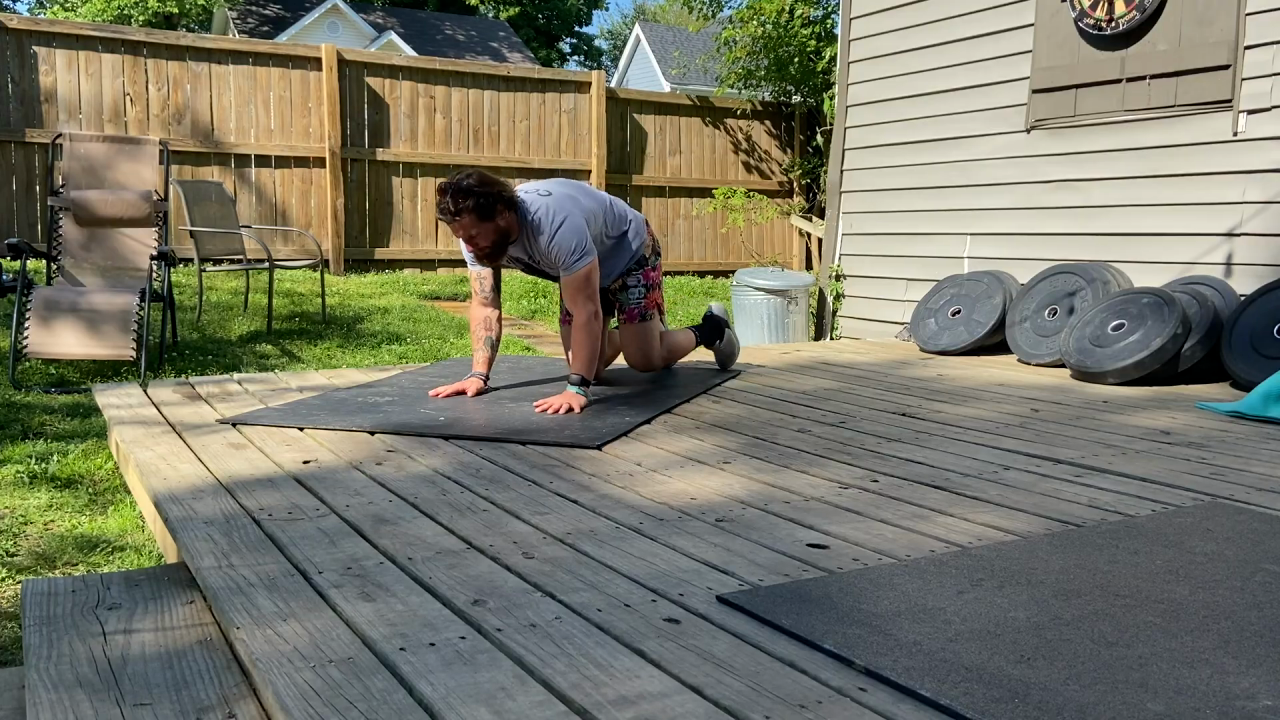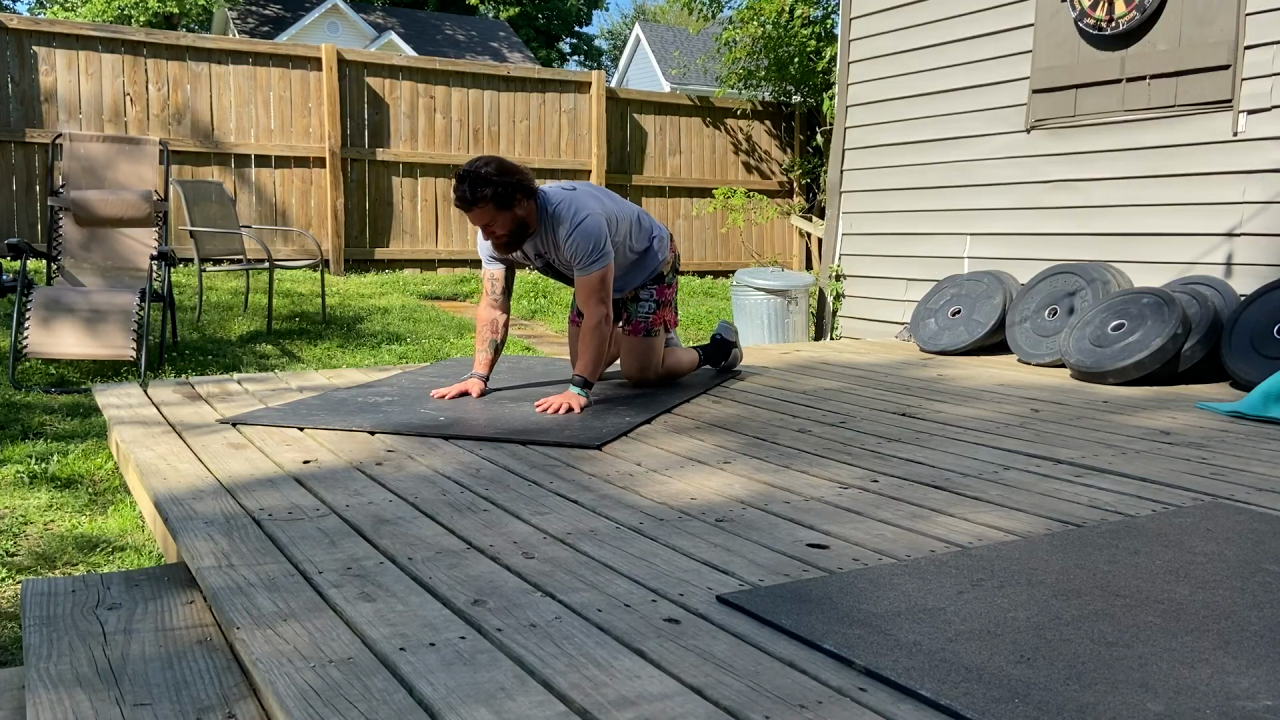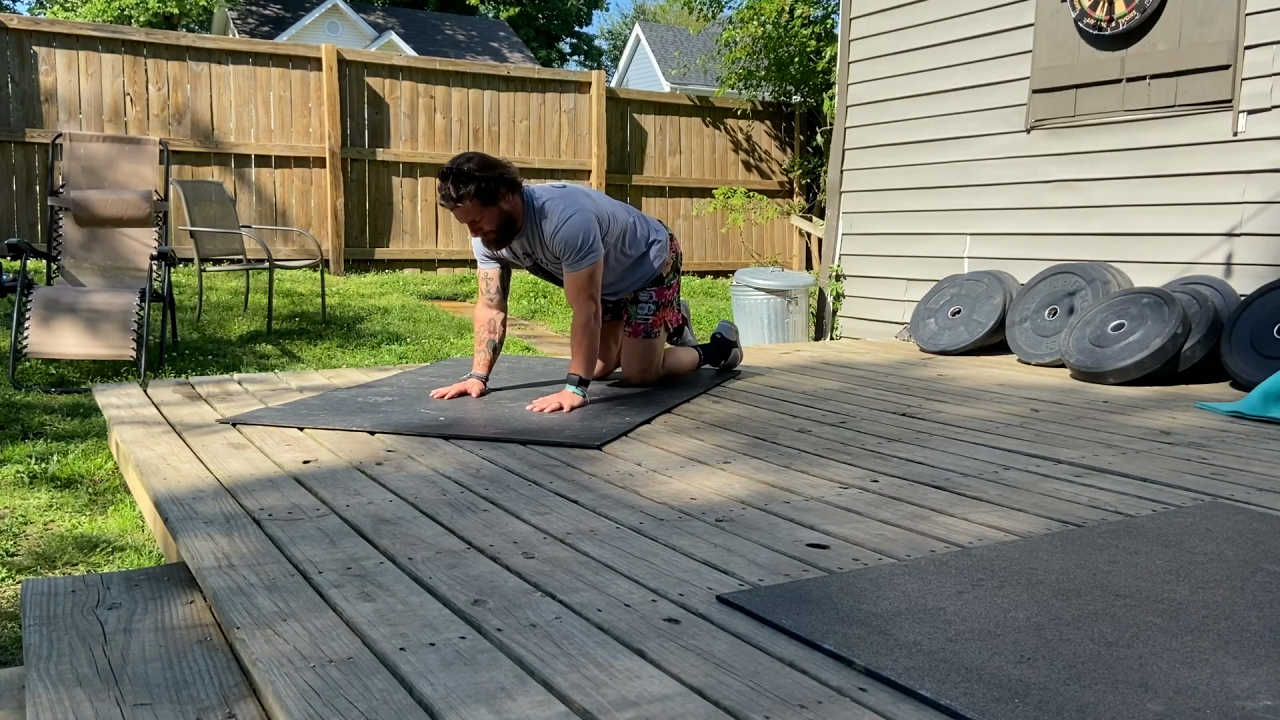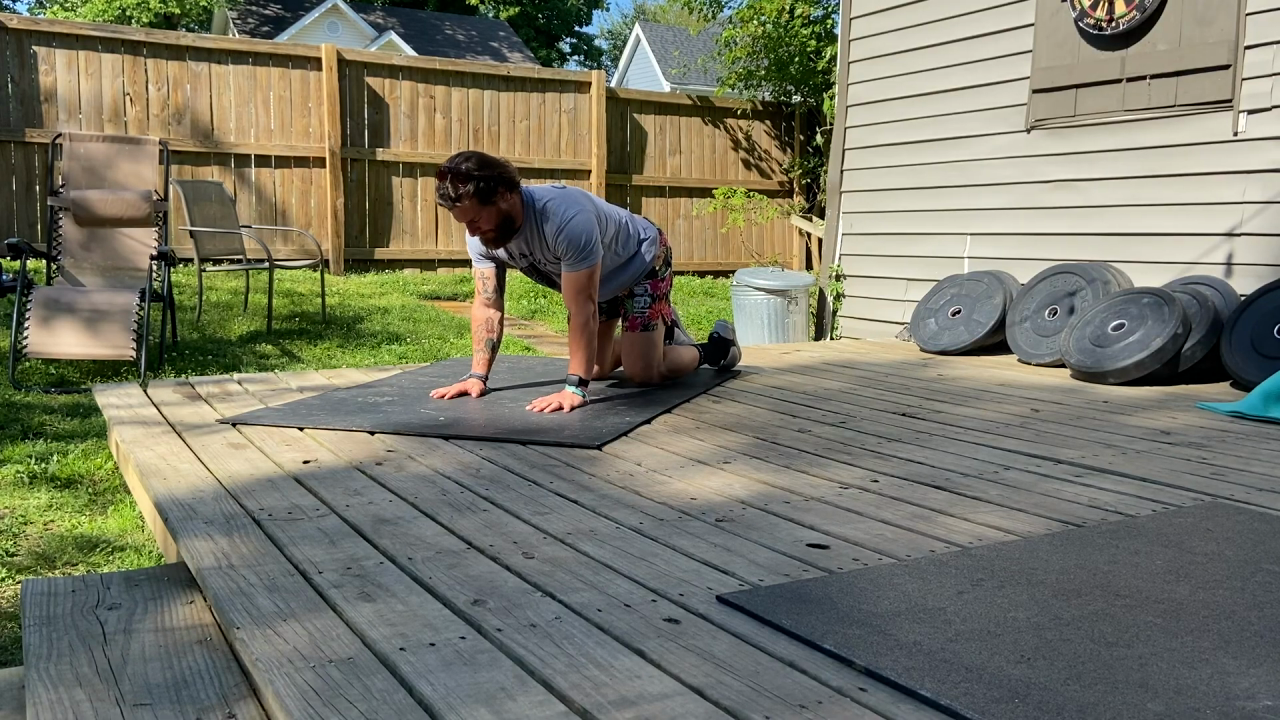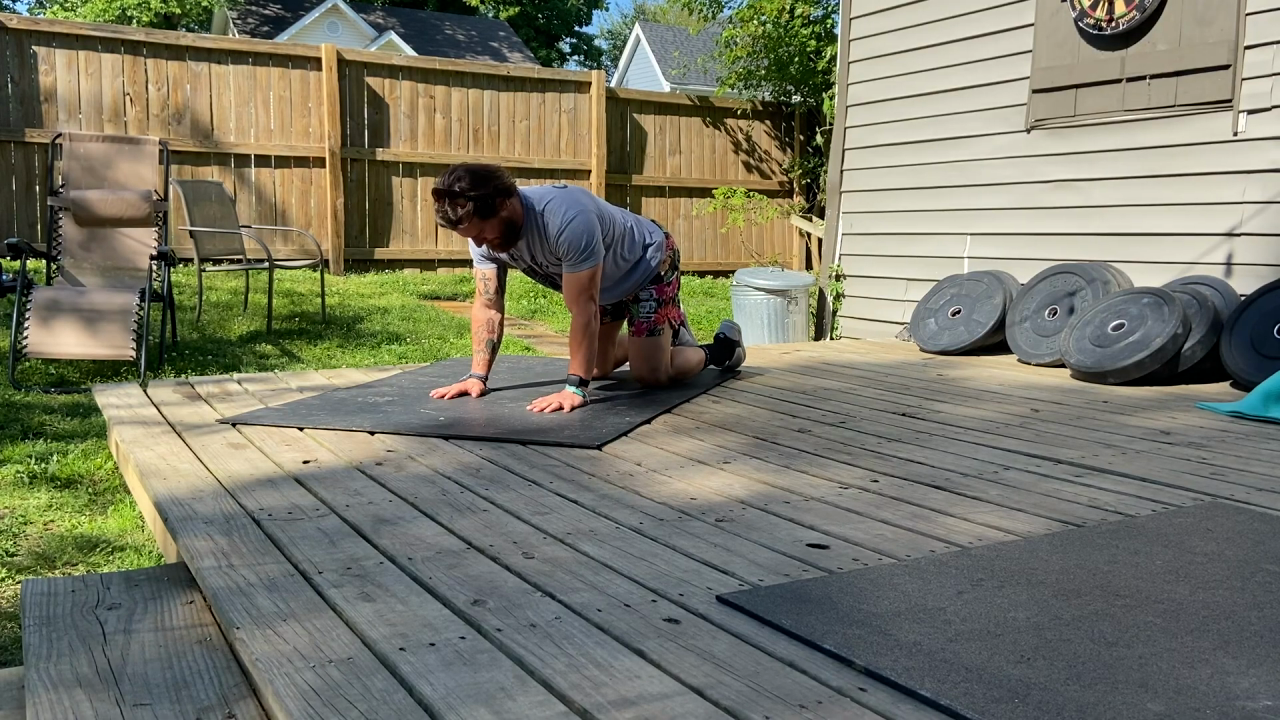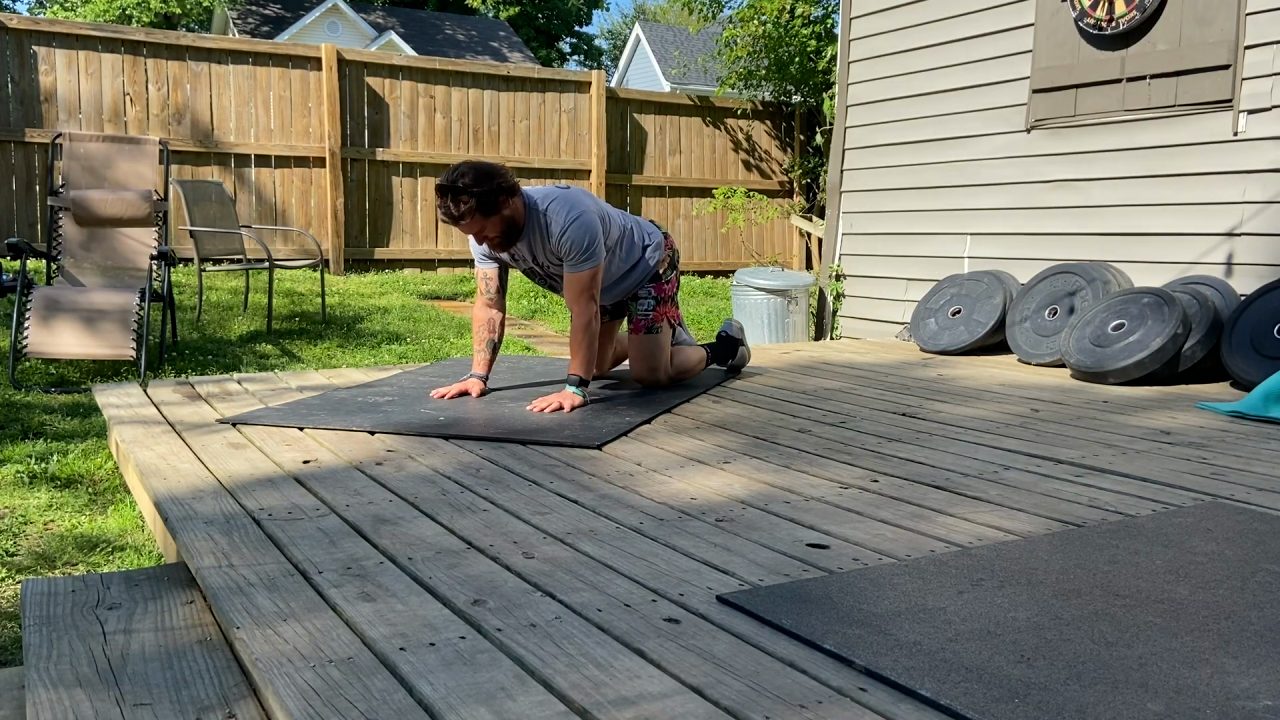
dt=0.5s
person 1, frame 1
left shoulder: (556, 222)
right shoulder: (476, 234)
left elbow: (586, 312)
right elbow: (485, 307)
left wrist: (577, 388)
right wrist: (478, 375)
left hip: (629, 251)
right hip: (580, 265)
left knee: (645, 360)
right knee: (590, 367)
left ankle: (711, 328)
right ankle: (630, 330)
person 1, frame 2
left shoulder: (577, 222)
right shoulder: (494, 233)
left elbow: (597, 313)
right elbow: (494, 307)
left wrist: (579, 389)
right wrist: (478, 376)
left hip: (649, 263)
right hip: (598, 275)
left knee: (640, 373)
right knee: (587, 364)
left ankle: (718, 348)
right ankle: (651, 331)
person 1, frame 3
left shoulder: (566, 219)
right shoulder: (487, 236)
left elbow: (586, 310)
right elbow: (491, 307)
left wrist: (574, 389)
right wrist: (477, 375)
left hip: (650, 262)
right hip: (605, 279)
left knee: (640, 375)
right knee: (597, 368)
left ankle: (719, 347)
right ankle: (671, 325)
person 1, frame 4
left shoulder: (566, 218)
right shoulder: (480, 236)
left elbow: (583, 310)
right elbow: (487, 306)
left wrist: (575, 388)
right wrist: (477, 376)
left hip: (642, 260)
right hip: (596, 276)
left knee: (643, 372)
right knee: (595, 368)
left ankle: (717, 346)
right ankle: (663, 331)
person 1, frame 5
left shoulder: (566, 217)
right shoulder: (483, 231)
left elbow: (583, 310)
right elbow: (488, 306)
left wrist: (574, 388)
right wrist: (477, 375)
left hip: (648, 263)
right hip: (602, 279)
left knee: (651, 375)
right knee: (596, 368)
left ankle: (722, 347)
right ankle: (664, 331)
person 1, frame 6
left shoulder: (568, 217)
right shoulder: (483, 230)
left elbow: (584, 310)
right elbow: (489, 306)
left wrist: (575, 388)
right wrist: (478, 375)
left hip: (647, 263)
right hip: (601, 279)
left knee: (650, 375)
right knee: (595, 366)
left ankle: (726, 345)
right ankle: (663, 331)
